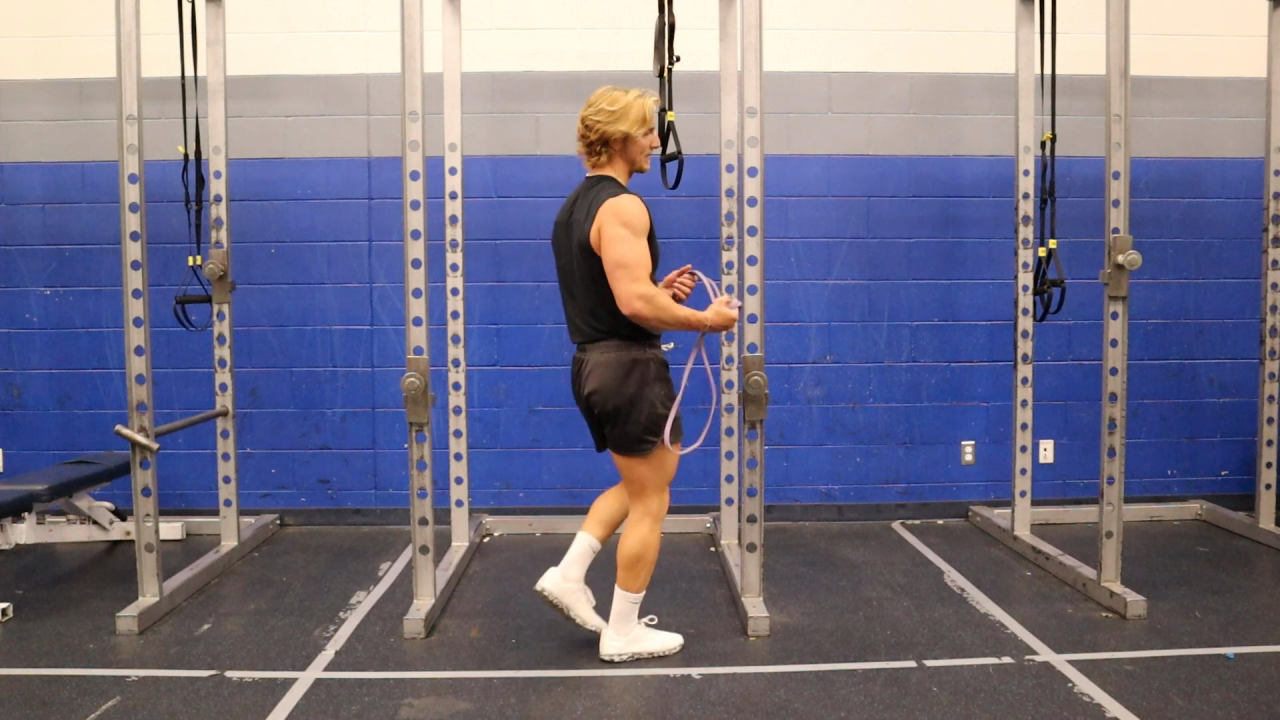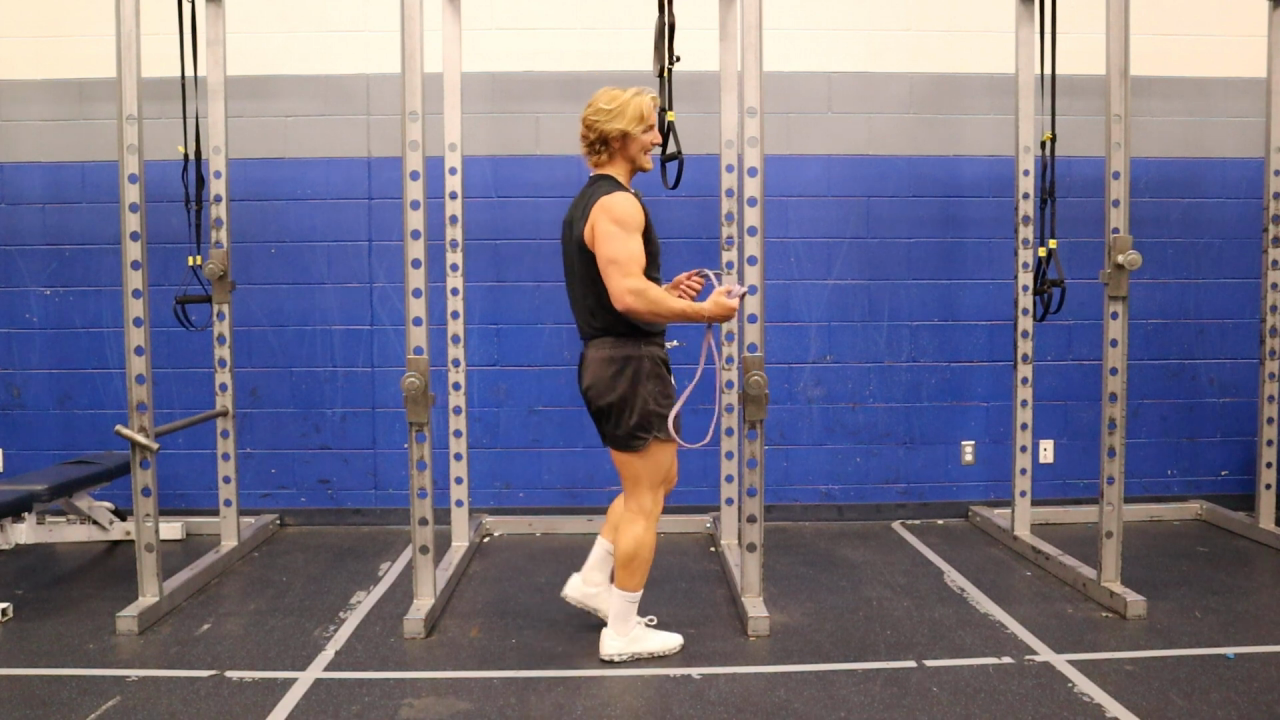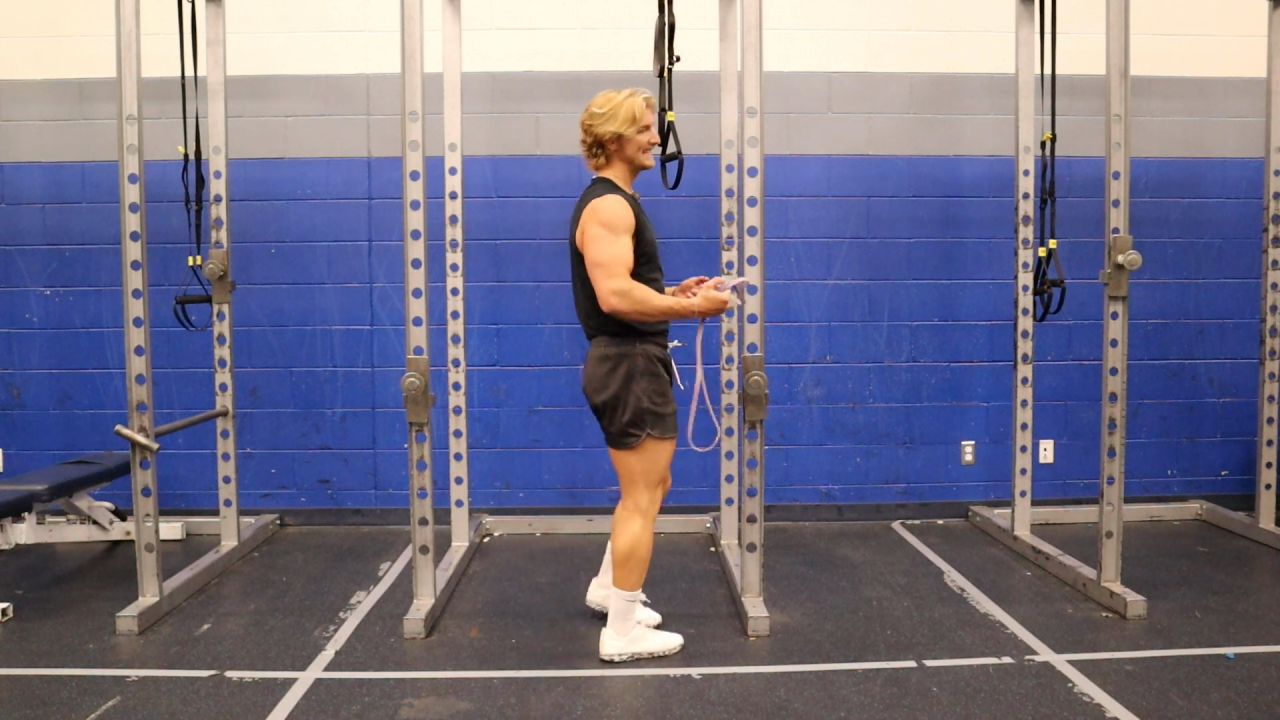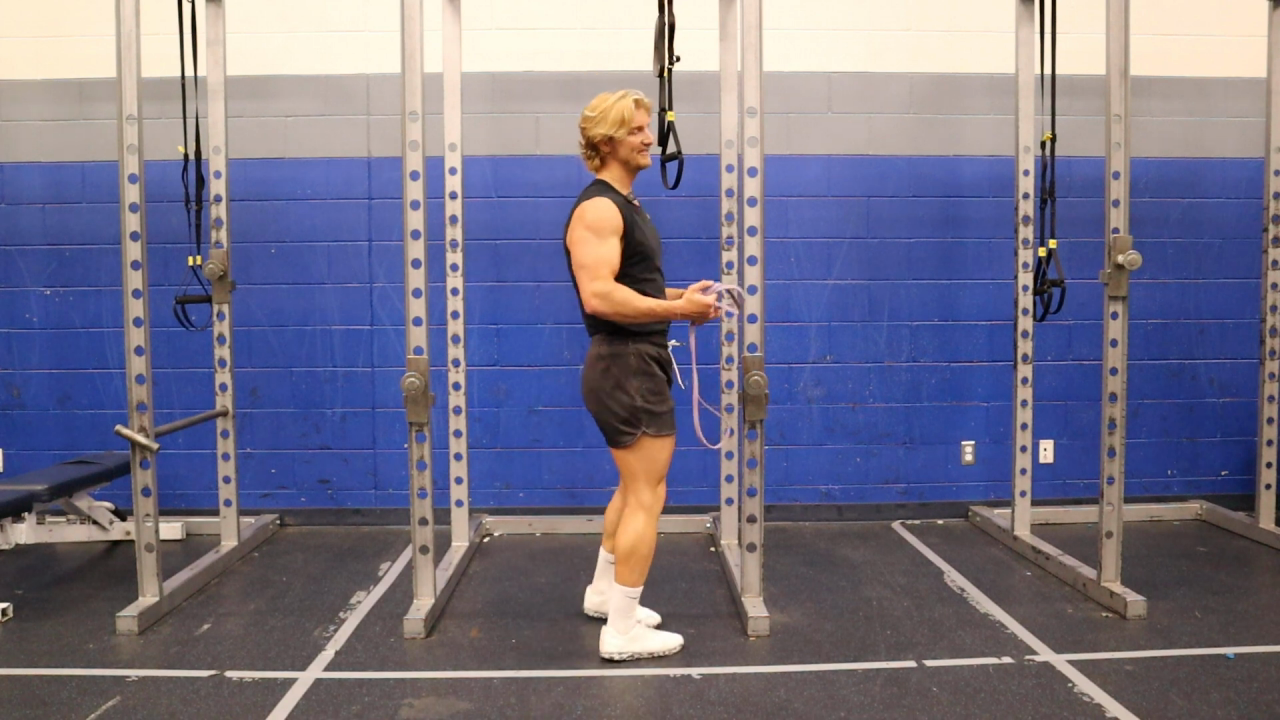
dt=0.1s
person 1, frame 1
left shoulder: (578, 203)
right shoulder: (622, 206)
right elbow: (634, 303)
left wrist: (662, 290)
right wrist: (703, 320)
left hip: (596, 362)
right hip: (630, 367)
left knee: (634, 485)
right knee: (651, 502)
left ankle: (568, 575)
right ankle: (622, 632)
person 1, frame 2
left shoulder: (591, 202)
right shoulder: (617, 204)
right elbow: (628, 296)
left wrist: (668, 291)
right wrist: (704, 312)
left hip: (605, 360)
right hip: (629, 364)
left knee: (650, 481)
right knee: (646, 499)
left ankle: (591, 580)
right ankle: (622, 632)
person 1, frame 3
left shoulder: (616, 204)
right shoulder: (607, 206)
right elbow: (615, 295)
left wrist: (679, 292)
right wrist: (691, 307)
left hip: (628, 363)
right hip: (629, 365)
left knee: (643, 488)
right knee: (644, 499)
left ankle: (608, 587)
right ankle: (623, 632)
person 1, frame 4
left shoulder: (625, 206)
right shoulder: (598, 208)
right elbow: (600, 297)
left wrist: (677, 295)
right wrist: (678, 310)
left hip: (633, 361)
right hip: (626, 363)
left knee: (633, 488)
right knee: (646, 498)
left ankle: (604, 591)
right ankle: (623, 630)
